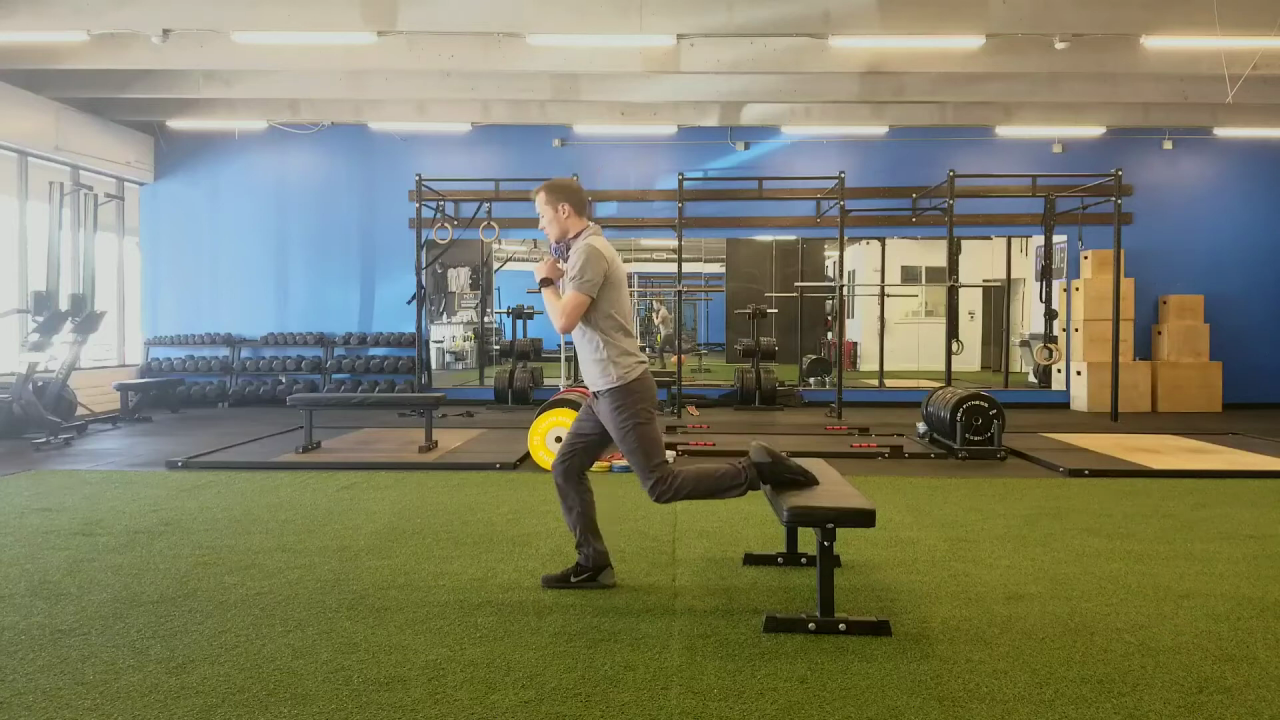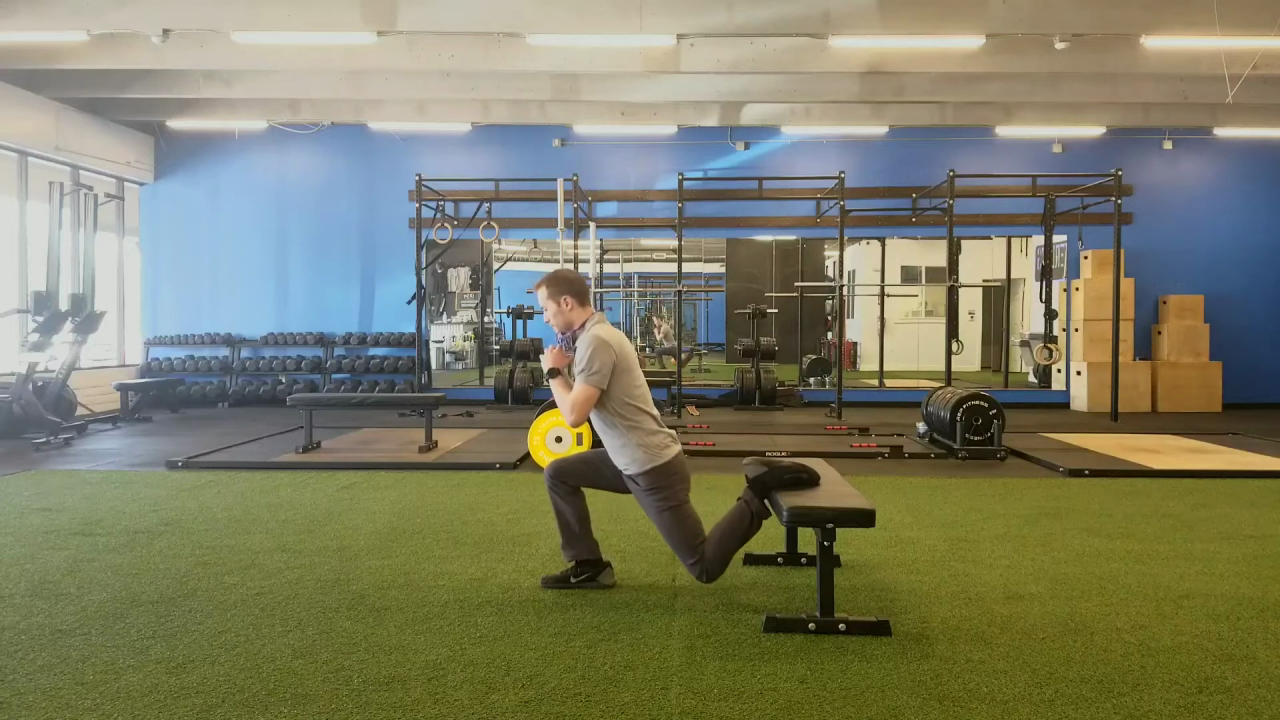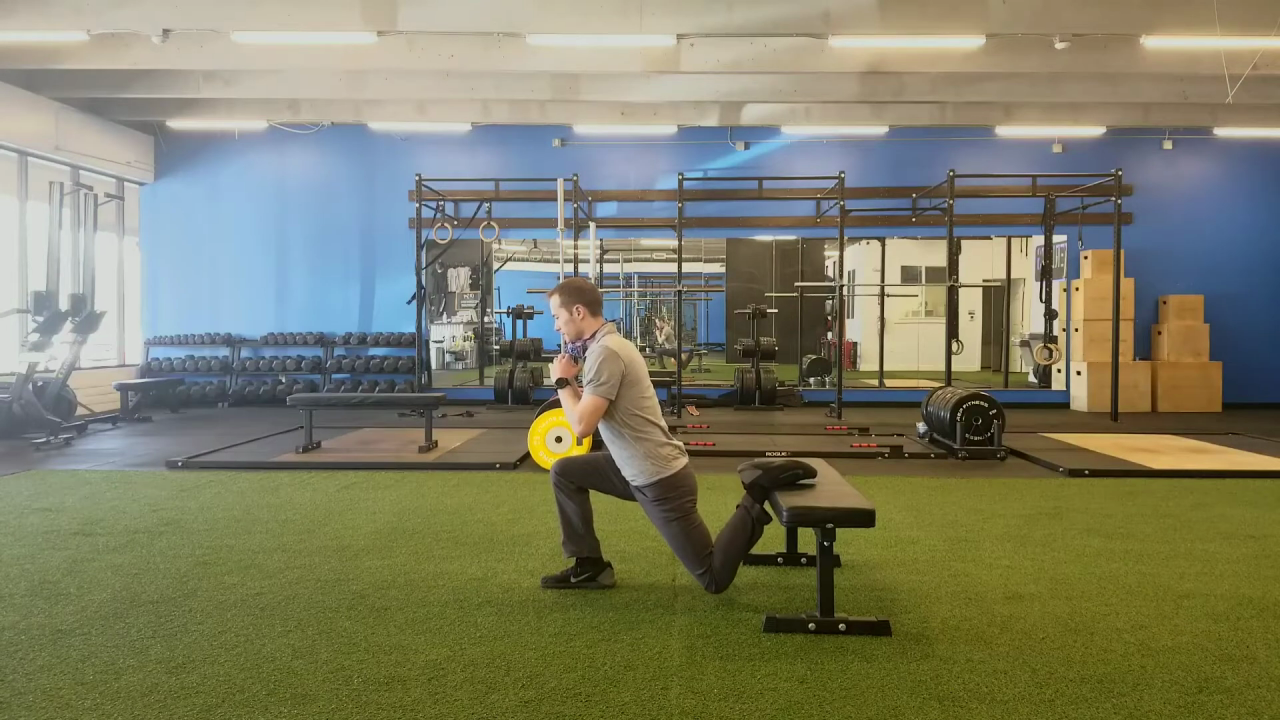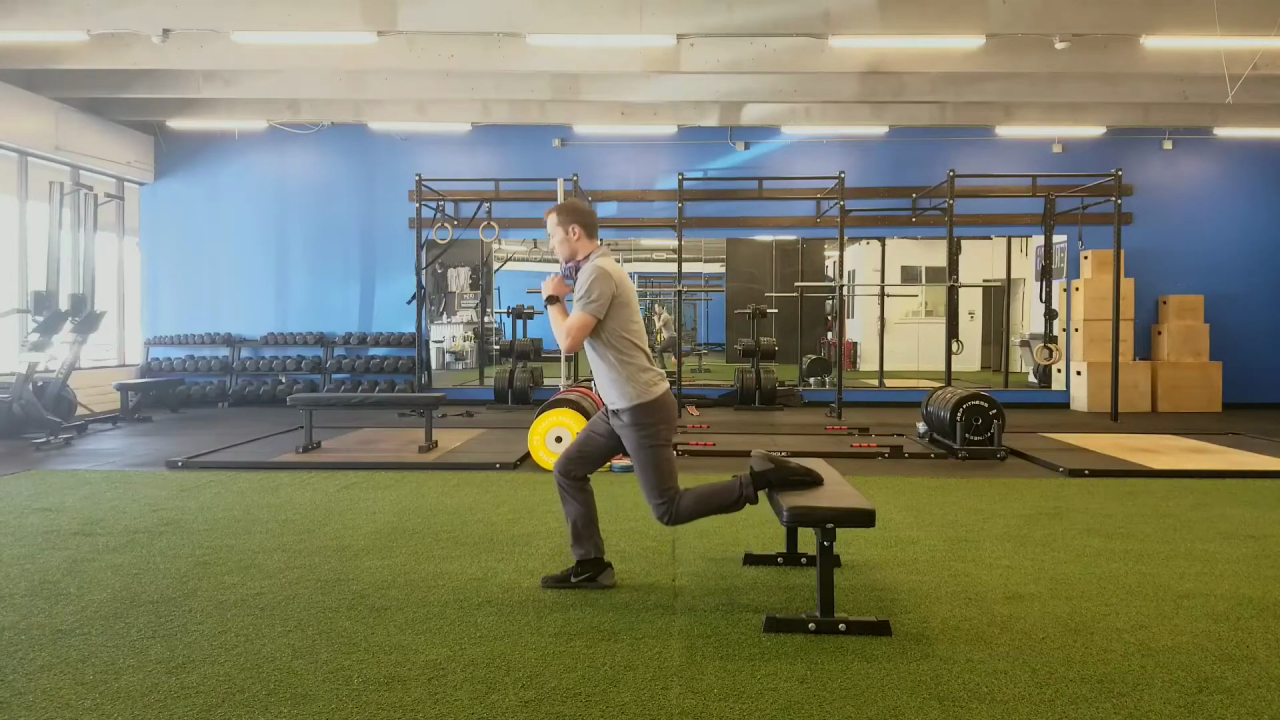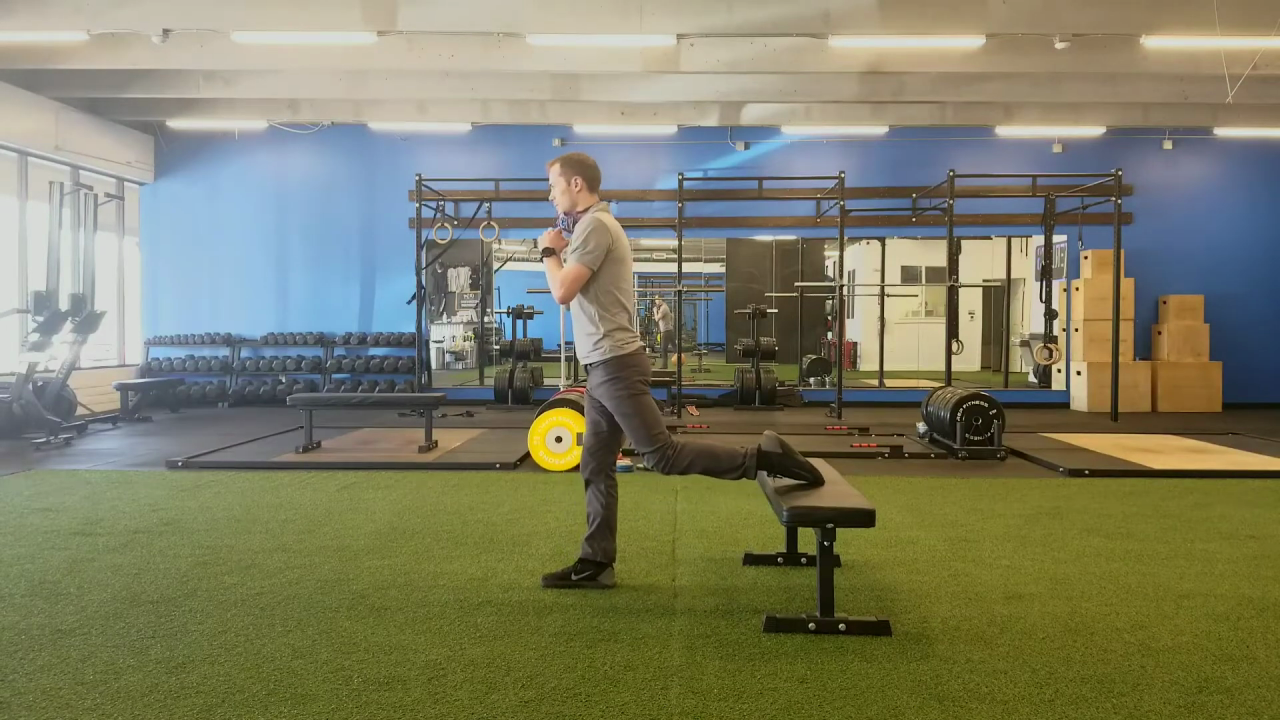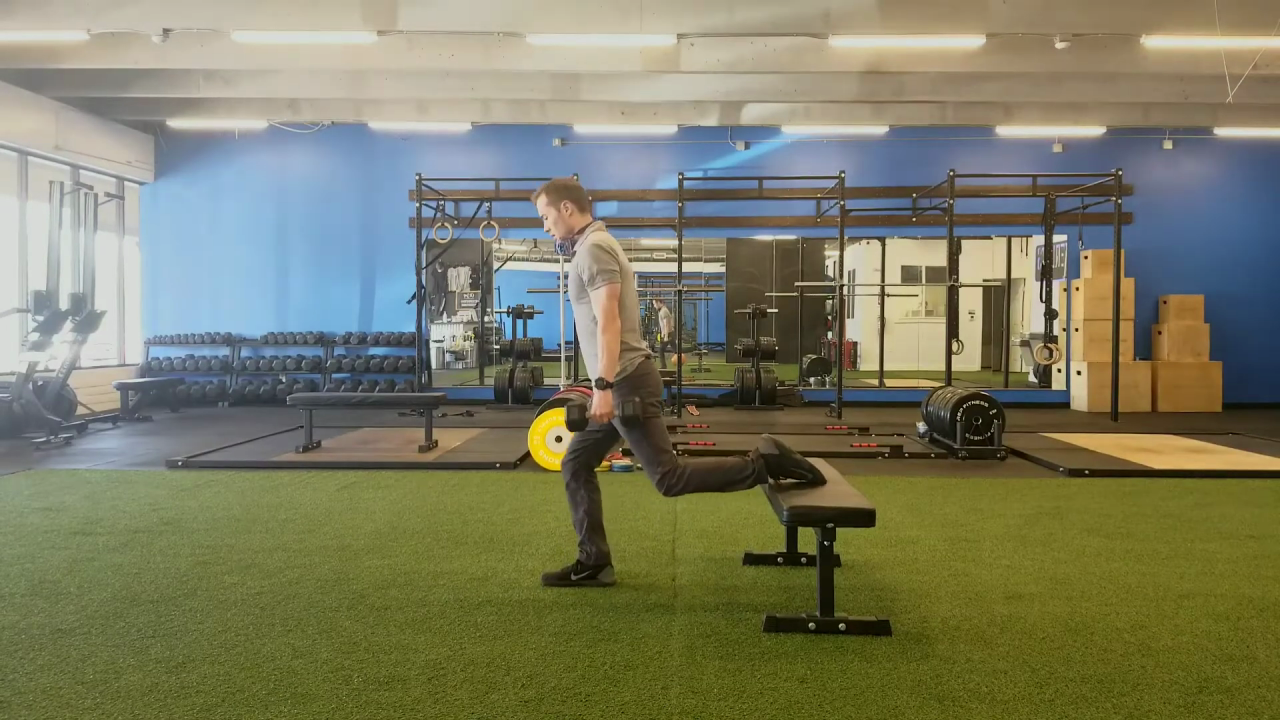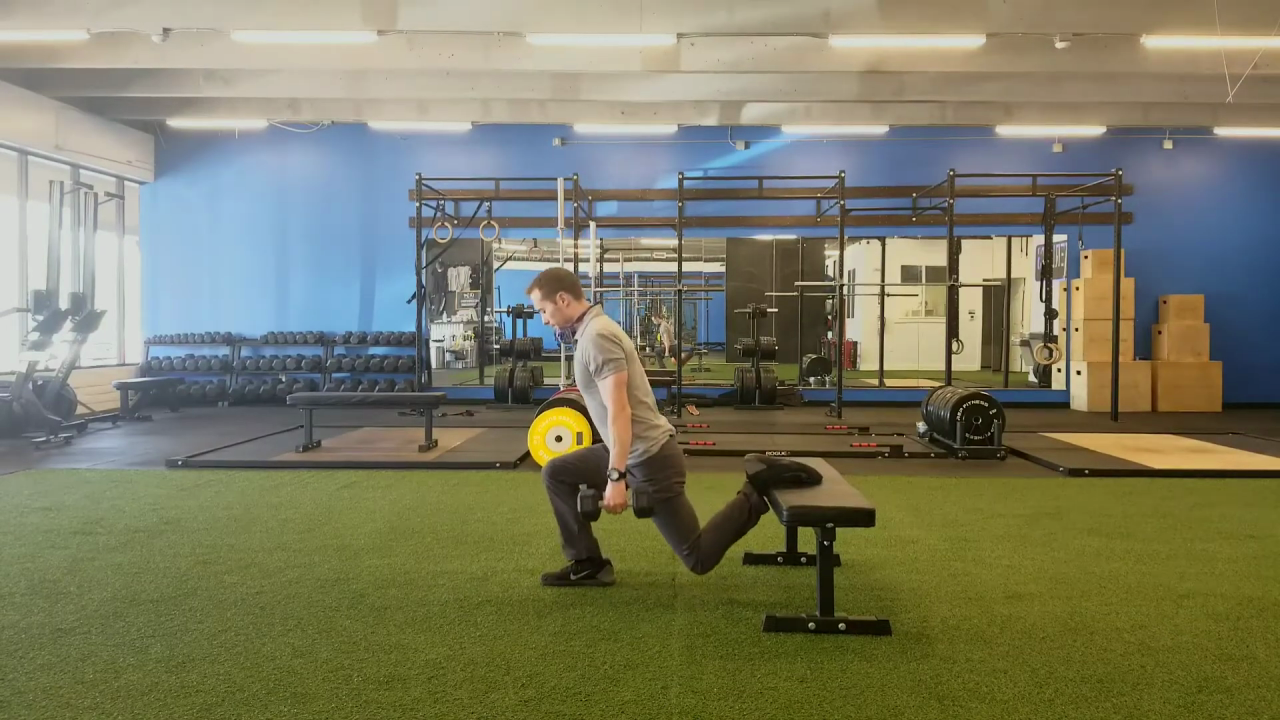
dt=0.7s
person 1, frame 1
left shoulder: (588, 251)
right shoulder: (587, 249)
left elbow: (564, 321)
right elbow: (574, 317)
left wrist: (547, 282)
right wrist: (559, 280)
left hip: (622, 390)
right hip: (606, 390)
left knee: (661, 484)
right knee: (567, 468)
left ankle: (757, 469)
right ankle: (593, 565)
person 1, frame 2
left shoulder: (595, 341)
right shoulder: (597, 333)
left elbow: (575, 415)
right elbow: (583, 402)
left wrist: (554, 372)
right wrist: (564, 372)
left hip: (653, 469)
right hip: (635, 461)
left knee: (705, 566)
right knee: (558, 474)
left ankle: (758, 493)
right ankle: (588, 565)
person 1, frame 3
left shoulder: (605, 353)
right shoulder: (608, 344)
left elbow: (582, 426)
right elbow: (592, 412)
left wrist: (562, 382)
right wrist: (570, 383)
left hip: (660, 480)
right hip: (640, 469)
left knee: (713, 577)
right knee: (564, 473)
left ankle: (760, 493)
right ankle: (590, 565)
person 1, frame 4
left shoulder: (597, 272)
right shoulder: (596, 269)
left elbow: (569, 342)
right elbow: (579, 336)
left wrist: (552, 299)
right wrist: (564, 298)
left hip: (642, 408)
right hip: (621, 407)
left knee: (669, 508)
right knee: (568, 470)
left ankle: (758, 478)
right ankle: (591, 565)
person 1, frame 5
left shoulder: (594, 226)
right shoulder: (595, 225)
left elbow: (562, 292)
left wrist: (549, 252)
right wrist: (563, 251)
left hip: (615, 364)
right hip: (603, 367)
left knee: (663, 455)
right knee: (596, 468)
left ankle: (763, 457)
right ankle: (595, 563)
person 1, frame 6
left shoulder: (594, 247)
right shoulder: (592, 246)
left elbow: (608, 322)
left wrist: (603, 386)
right wrist: (603, 385)
left hip: (626, 381)
right hip: (616, 381)
left knee: (668, 477)
right knee: (575, 465)
left ankle: (764, 462)
right ankle: (593, 563)
person 1, frame 7
left shoulder: (597, 337)
right shoulder: (595, 330)
left elbow: (619, 410)
left wrist: (615, 478)
right wrist: (616, 466)
left hip: (647, 459)
right hip: (635, 451)
left knee: (699, 556)
right knee: (556, 474)
left ankle: (758, 490)
right ankle: (588, 563)
